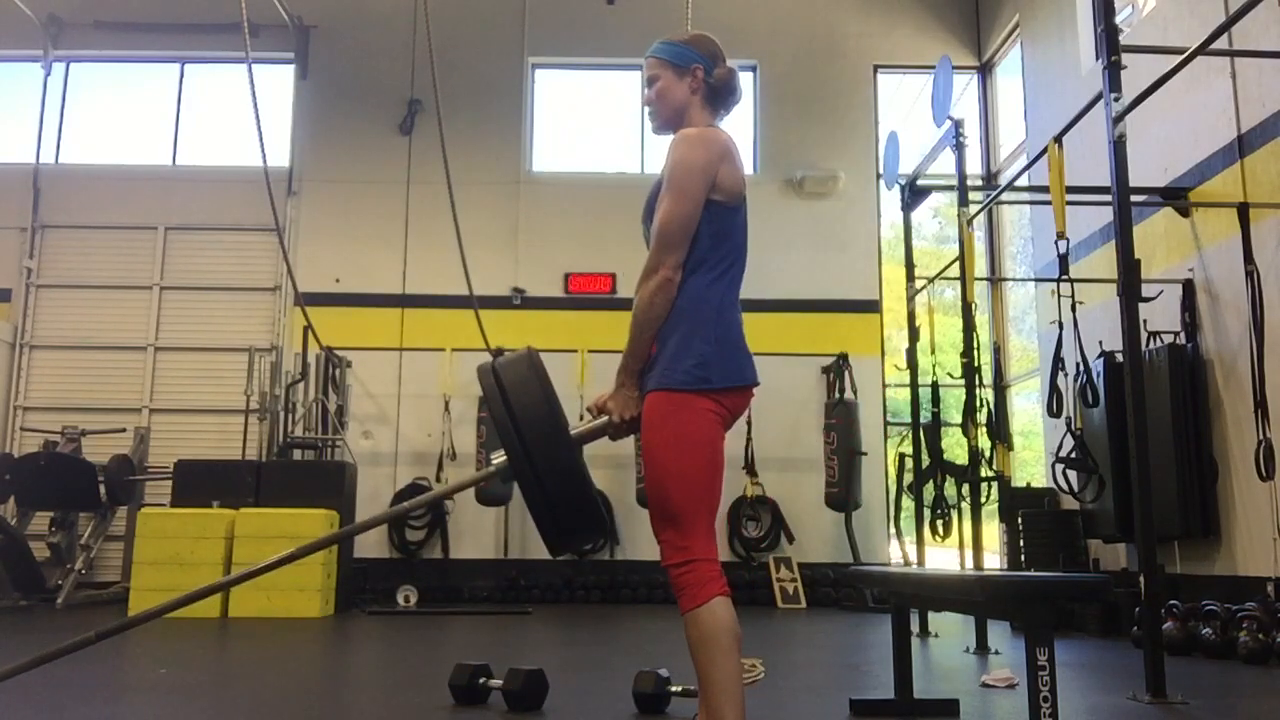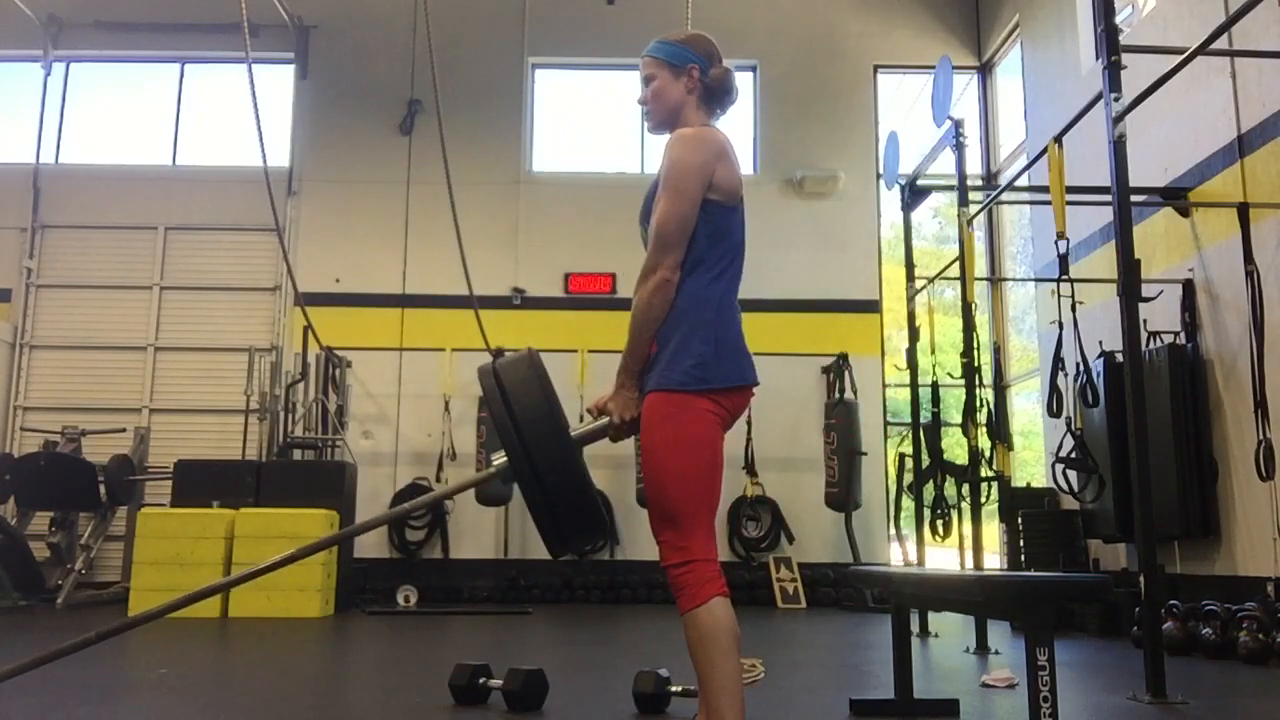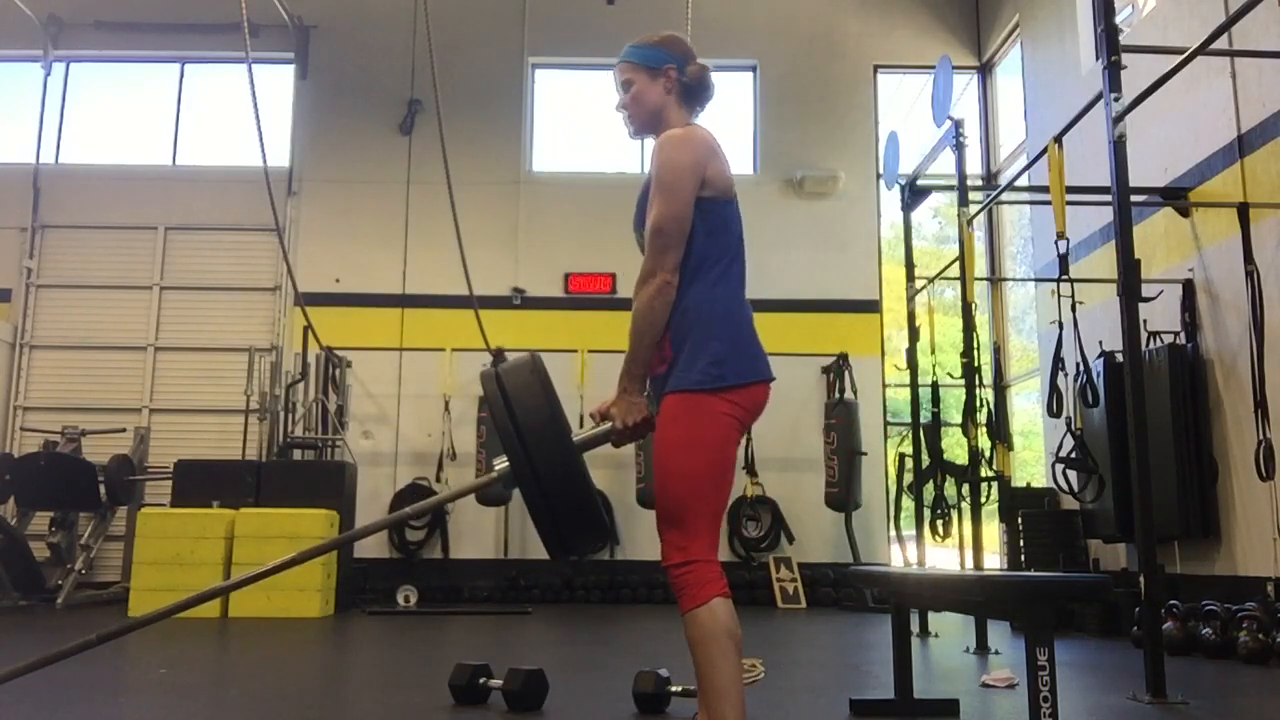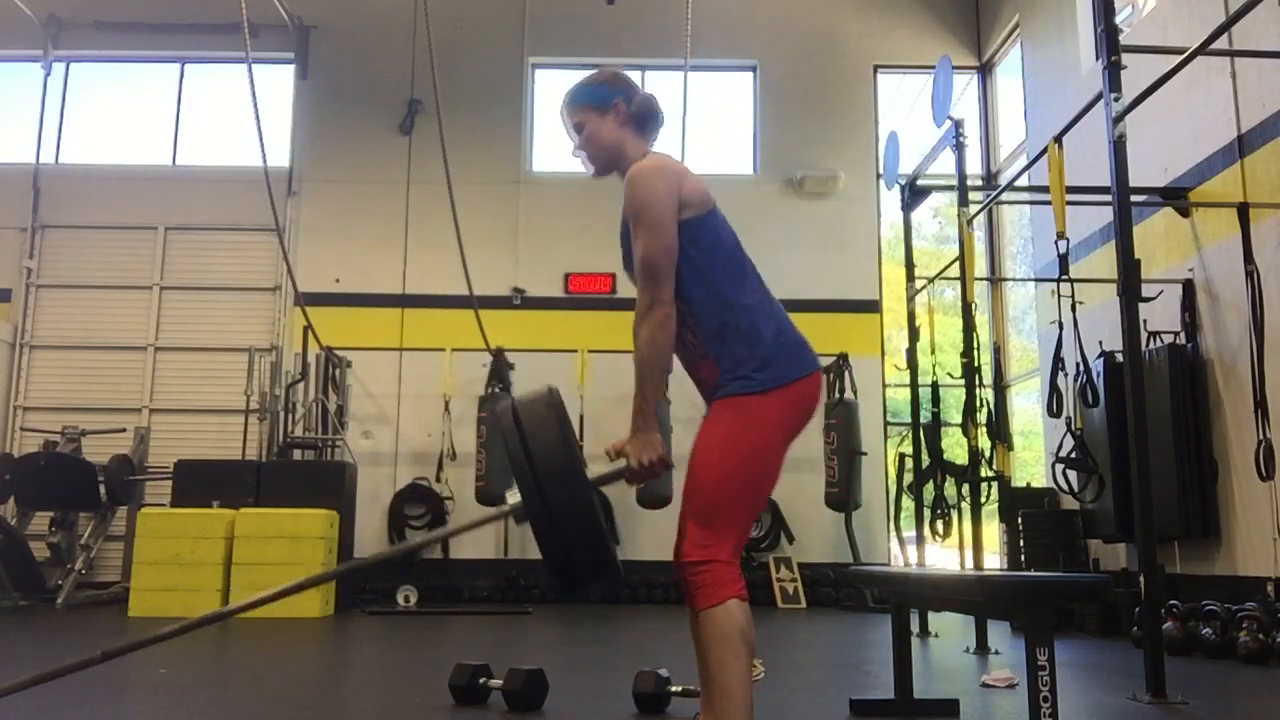
dt=0.3s
person 1, frame 1
left shoulder: (699, 145)
right shoulder: (705, 152)
left elbow: (664, 274)
left wrist: (625, 383)
right wrist: (638, 383)
left hip: (692, 372)
right hip: (700, 370)
left knee: (691, 559)
right knee: (689, 556)
person 1, frame 2
left shoulder: (694, 144)
right shoulder: (702, 152)
left elbow: (662, 274)
left wrist: (625, 386)
right wrist: (636, 386)
left hip: (692, 373)
right hip: (699, 370)
left knee: (689, 560)
right knee: (688, 557)
person 1, frame 3
left shoulder: (681, 144)
right shoulder: (688, 151)
left elbow: (660, 279)
left wrist: (628, 390)
right wrist: (641, 390)
left hip: (708, 374)
right hip: (710, 373)
left knee: (689, 560)
right knee: (690, 557)
person 1, frame 4
left shoulder: (650, 176)
right shoulder: (651, 183)
left elbow: (658, 311)
right elbow: (661, 314)
left wrist: (645, 429)
right wrist: (643, 428)
left hip: (767, 379)
right hip: (761, 379)
left knee: (708, 559)
right knee: (705, 557)
